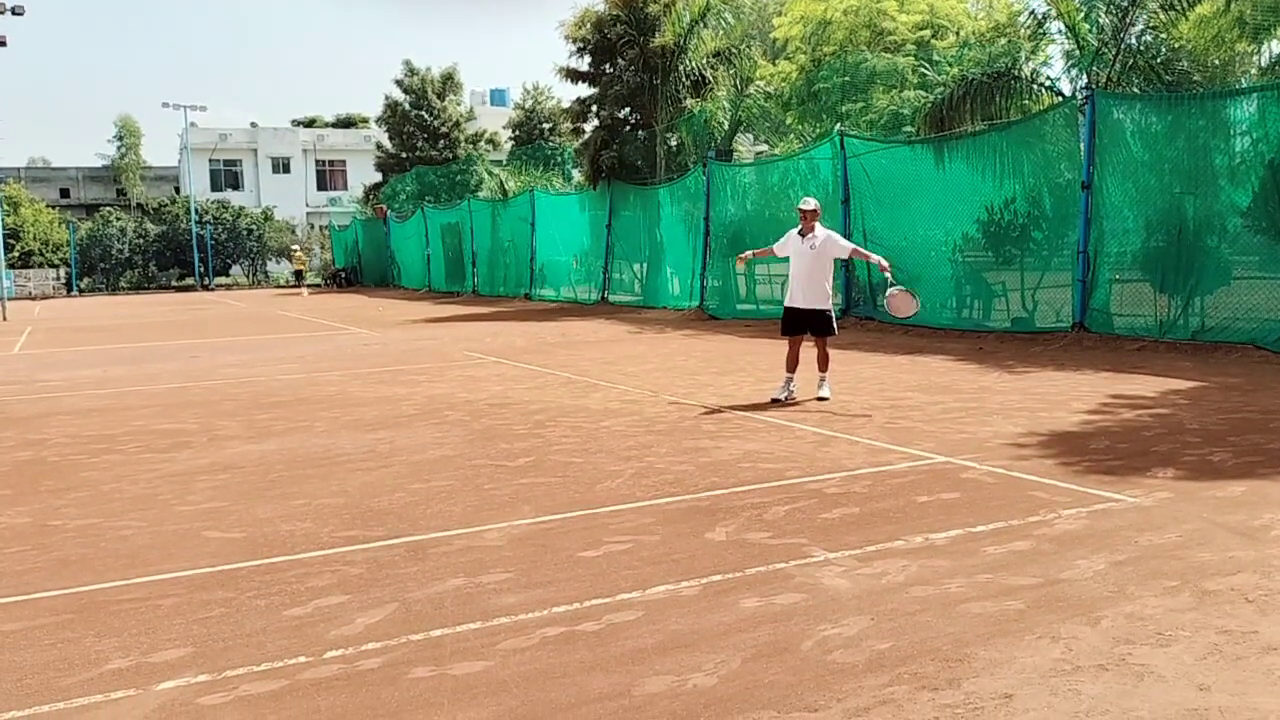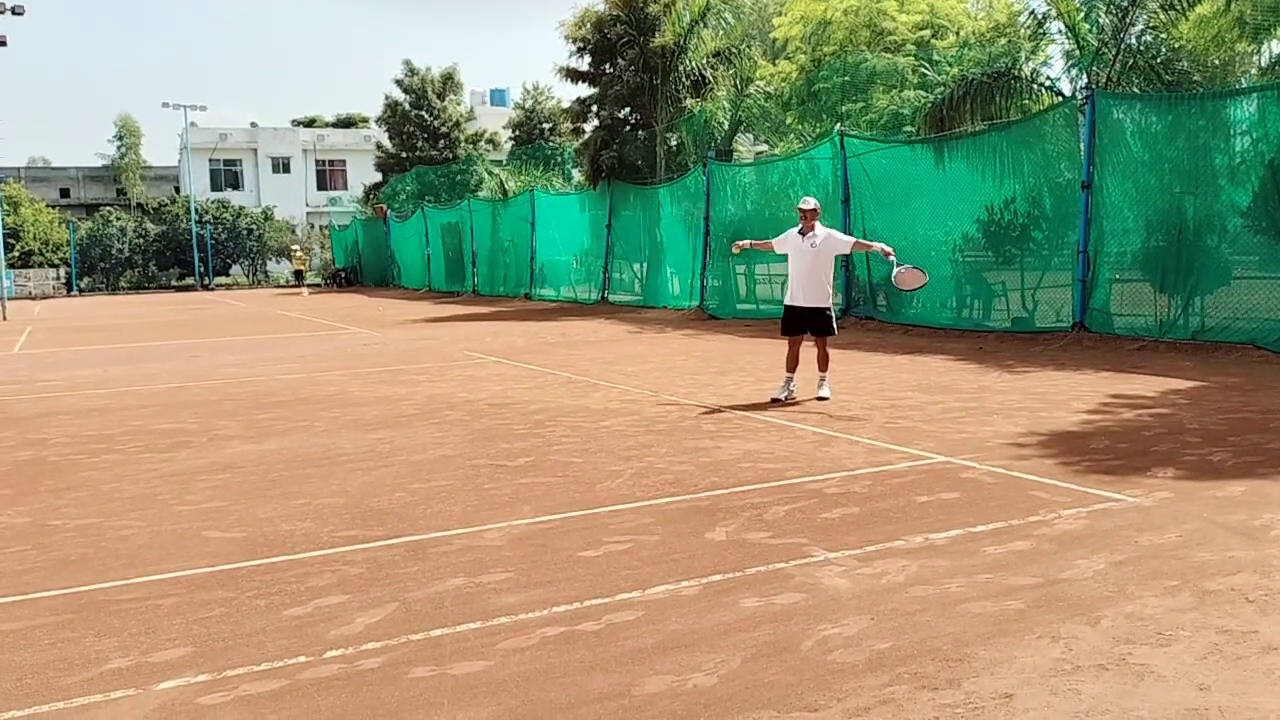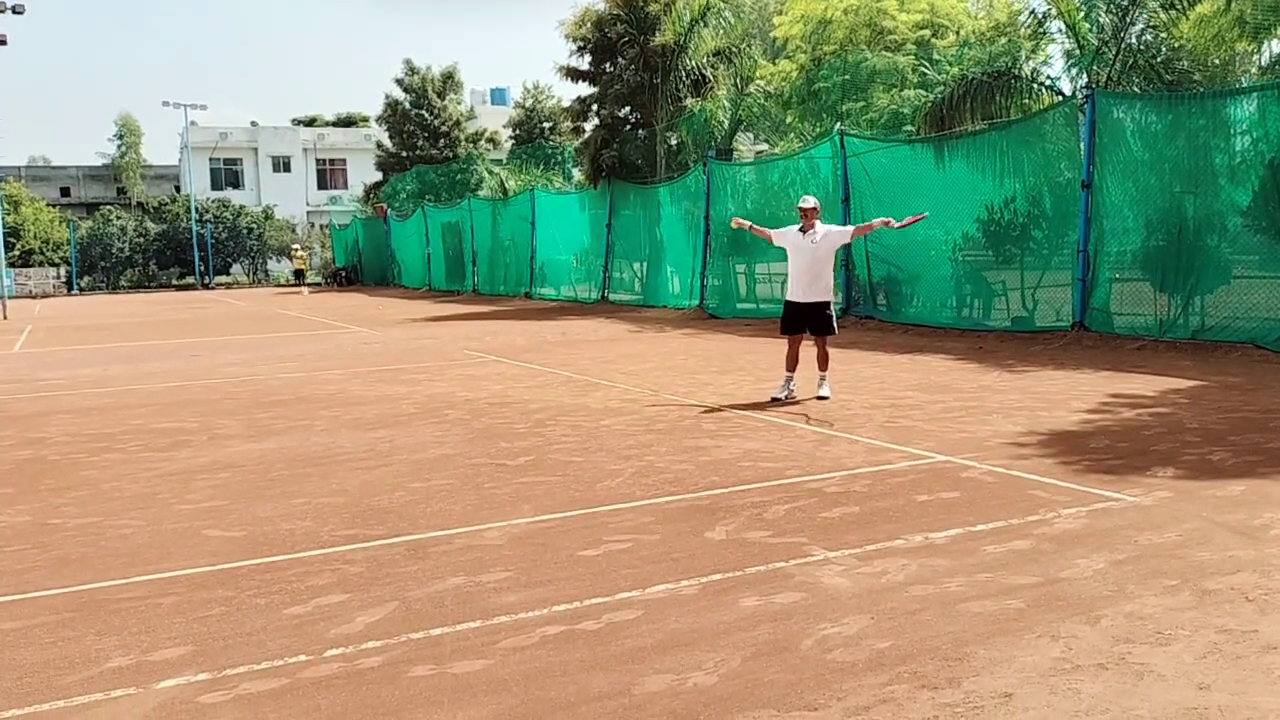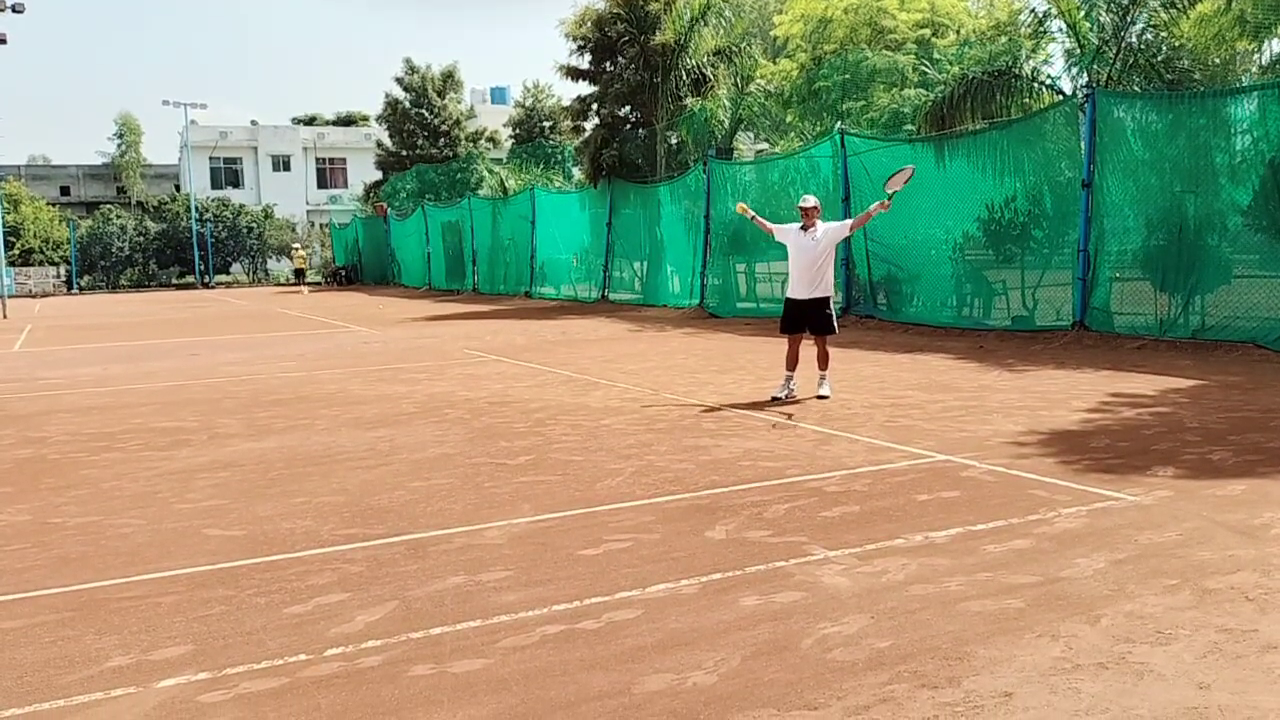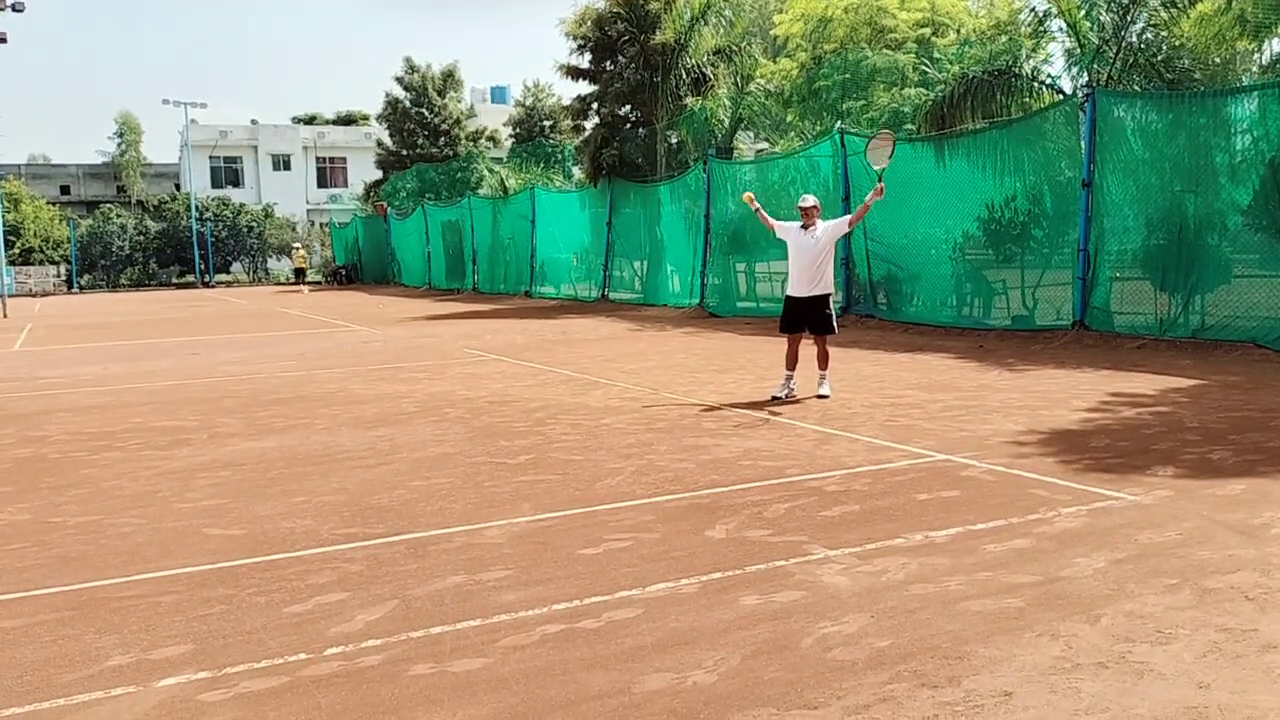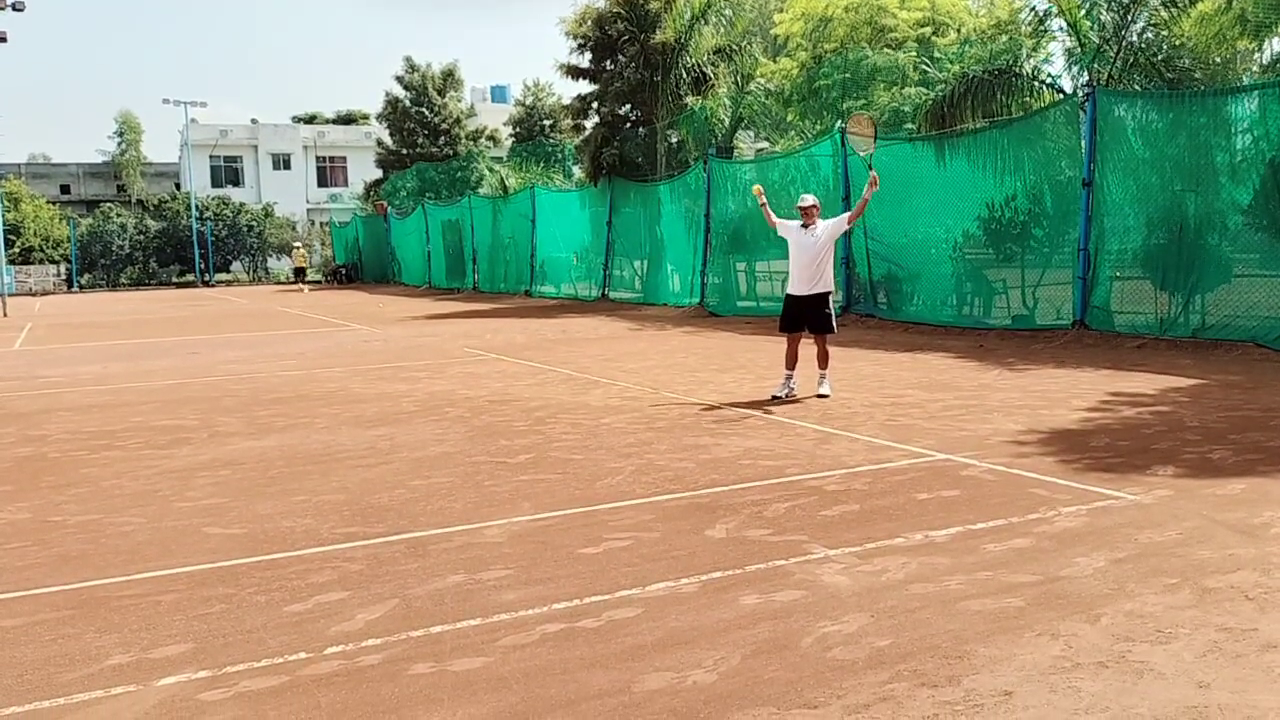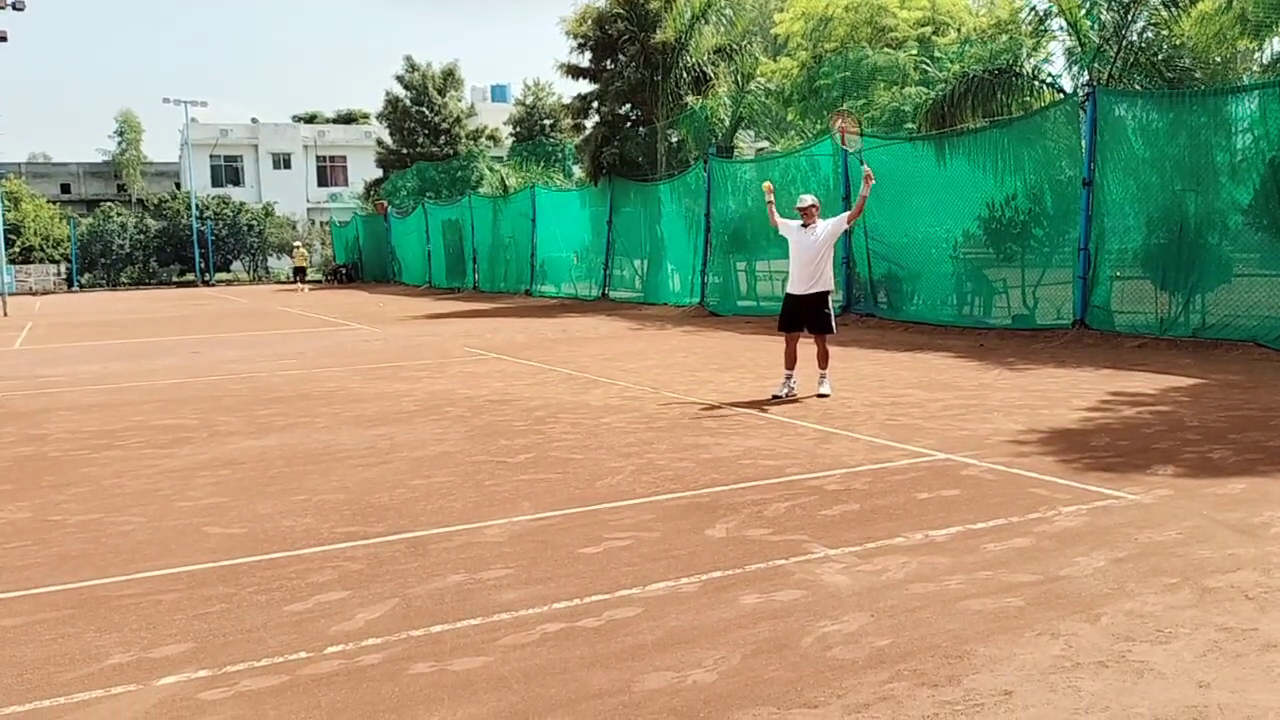
dt=0.1s
person 1, frame 1
left shoulder: (828, 238)
right shoulder: (792, 236)
left elbow: (852, 250)
right elbow: (774, 250)
left wrist: (875, 259)
right wrist: (752, 254)
left hip: (819, 303)
right hip: (794, 302)
left knee: (821, 344)
right knee: (793, 344)
left ankle: (823, 384)
right ankle: (789, 386)
person 1, frame 2
left shoulder: (828, 236)
right shoulder: (791, 235)
left elbow: (855, 244)
right elbow: (771, 245)
left wrist: (878, 246)
right wrist: (749, 243)
left hip: (819, 302)
right hip: (794, 301)
left knee: (821, 343)
right knee: (793, 343)
left ankle: (823, 383)
right ankle: (788, 385)
person 1, frame 3
left shoulder: (829, 233)
right shoulder: (791, 232)
left elbow: (856, 231)
right elbow: (768, 234)
left wrist: (878, 223)
right wrist: (748, 226)
left hip: (819, 299)
right hip: (794, 299)
left knee: (821, 343)
right knee: (793, 342)
left ankle: (823, 383)
right ankle: (788, 385)
person 1, frame 4
left shoulder: (829, 231)
right shoulder: (791, 231)
left elbow: (856, 222)
right elbow: (769, 227)
left wrist: (875, 208)
right wrist: (752, 215)
left hip: (819, 297)
right hip: (794, 297)
left knee: (821, 342)
right knee: (793, 342)
left ankle: (823, 382)
right ankle: (788, 384)
person 1, frame 5
left shoulder: (829, 229)
right shoulder: (792, 229)
left elbow: (855, 217)
right elbow: (770, 223)
left wrist: (871, 197)
right wrist: (756, 206)
left hip: (819, 296)
right hip: (794, 295)
left knee: (821, 341)
right knee: (792, 341)
left ankle: (823, 382)
right ankle: (789, 384)
person 1, frame 6
left shoulder: (829, 228)
right shoulder: (792, 228)
left elbow: (856, 213)
right elbow: (772, 221)
left wrist: (869, 190)
right wrist: (762, 200)
left hip: (818, 294)
right hip: (794, 294)
left knee: (820, 341)
right knee: (792, 340)
left ankle: (823, 380)
right ankle: (788, 383)
person 1, frame 7
left shoulder: (829, 227)
right shoulder: (793, 228)
left elbow: (856, 212)
right elbow: (774, 220)
left wrist: (866, 186)
right wrist: (769, 197)
left hip: (818, 294)
right hip: (794, 294)
left knee: (820, 341)
right knee: (790, 340)
left ankle: (824, 380)
right ankle: (789, 382)
